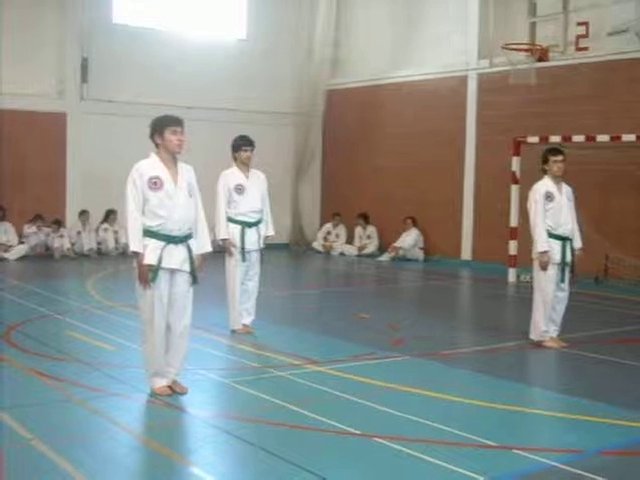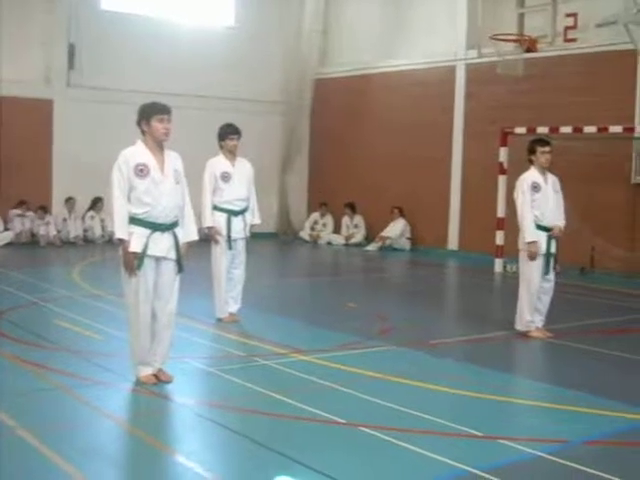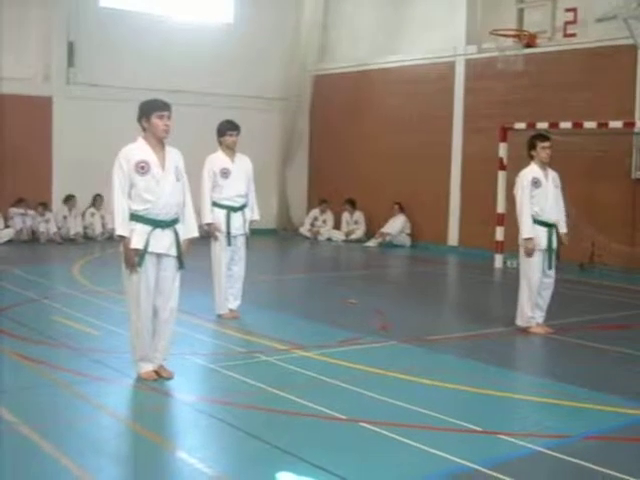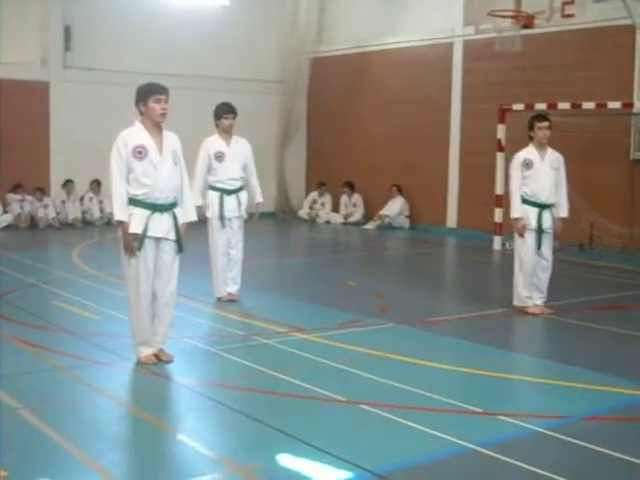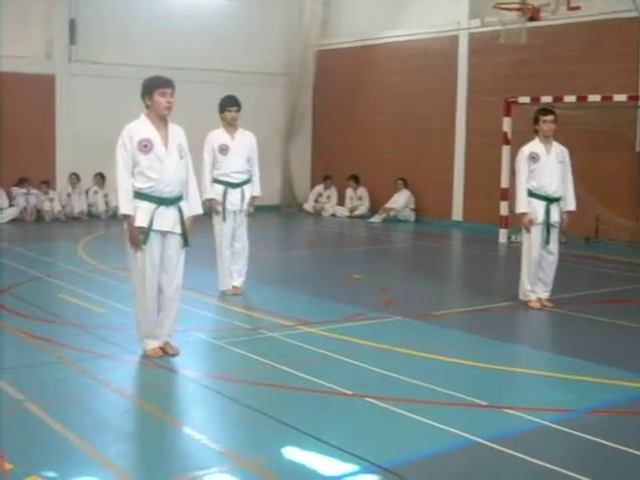
dt=0.5s
person 1, frame 1
left shoulder: (188, 171)
right shoulder: (142, 170)
left elbow: (197, 212)
right elbow: (134, 214)
left wrist: (199, 252)
right wrist: (140, 257)
left hip: (183, 252)
right hip: (155, 252)
left knee: (181, 318)
right knee: (156, 318)
left ankle: (172, 375)
right ankle: (158, 377)
person 1, frame 2
left shoulder: (175, 159)
right shoulder: (128, 157)
left elbow: (183, 200)
right elbow: (120, 201)
left wrist: (185, 240)
right wrist: (125, 244)
left hip: (169, 240)
right hip: (140, 239)
left knee: (166, 306)
right knee: (141, 306)
left ankle: (157, 362)
right ankle: (143, 365)
person 1, frame 3
left shoulder: (176, 156)
right shoulder: (129, 154)
left elbow: (184, 197)
right elbow: (120, 198)
left wrist: (186, 236)
right wrist: (125, 240)
left hip: (170, 236)
right hip: (141, 236)
left knee: (167, 303)
right knee: (142, 303)
left ankle: (158, 359)
right ankle: (144, 362)
person 1, frame 4
left shoulder: (173, 140)
right shoulder: (126, 139)
left elbow: (182, 181)
right elbow: (118, 183)
left wrist: (184, 220)
right wrist: (124, 225)
left hip: (169, 220)
right hip: (140, 220)
left knee: (166, 287)
right knee: (141, 287)
left ankle: (158, 343)
right ankle: (144, 346)
person 1, frame 5
left shoulder: (178, 133)
right shoulder: (132, 132)
left elbow: (188, 175)
right elbow: (124, 177)
left wrist: (190, 214)
right wrist: (130, 219)
left hip: (175, 214)
right hip: (145, 214)
left knee: (172, 281)
right knee: (147, 281)
left ankle: (164, 336)
right ankle: (150, 339)
person 2, frame 1
left shoulder: (567, 190)
right shoulder: (539, 189)
left elbow: (572, 220)
right elbow: (537, 221)
left wrist: (577, 244)
right wrist: (542, 250)
left hip: (564, 247)
right hip: (548, 246)
left knee: (561, 292)
right knee: (545, 292)
left ankle: (552, 333)
right ankle: (542, 334)
person 2, frame 2
left shoulder: (554, 180)
right shoulder: (526, 180)
left elbow: (559, 208)
right elbow: (524, 212)
left wrist: (560, 226)
right wrist: (531, 240)
left hip: (550, 238)
right hip: (534, 237)
left knee: (547, 283)
right knee: (531, 282)
left ankle: (538, 323)
right ankle: (527, 324)
person 2, frame 3
left shoulder: (553, 176)
right shoulder: (526, 175)
left elbow: (559, 205)
right elbow: (523, 208)
left wrist: (562, 230)
right wrist: (528, 237)
left hip: (550, 233)
right hip: (534, 233)
left knee: (547, 279)
right knee: (531, 278)
left ankle: (538, 319)
right ankle: (528, 320)
person 2, frame 4
left shoulder: (557, 158)
right shoulder: (521, 157)
left elbow: (561, 189)
right elbow: (515, 189)
left wrist: (560, 217)
right wrist: (518, 217)
left hip: (547, 214)
right hip: (528, 213)
left knee: (545, 260)
right knee: (526, 258)
left ankle: (538, 300)
right ankle: (525, 301)
person 2, frame 5
left shoulder: (562, 151)
right shoulder: (527, 151)
left elbow: (567, 181)
right elbow: (521, 183)
left wrist: (566, 210)
right wrist: (523, 212)
left hip: (554, 208)
right hip: (535, 207)
left knee: (551, 253)
right knee: (533, 252)
left ankle: (543, 293)
right ankle: (530, 294)
person 3, frame 1
left shoulder: (260, 177)
right shoulder: (227, 176)
left elbow: (265, 206)
right elbow: (221, 208)
left wrist: (267, 232)
right wrist: (224, 237)
left hip: (255, 233)
right hip: (236, 232)
left knee: (252, 279)
right knee: (236, 279)
left ankle: (247, 320)
right ankle: (237, 323)
person 3, frame 2
left shoulder: (246, 165)
right shoulder: (213, 164)
left elbow: (251, 194)
right elbow: (207, 195)
left wrist: (253, 220)
right wrist: (209, 225)
left hip: (240, 221)
right hip: (222, 220)
left knee: (238, 267)
right knee: (222, 267)
left ankle: (233, 308)
right ankle: (223, 311)
person 3, frame 3
left shoulder: (245, 161)
right shoulder: (212, 160)
left elbow: (251, 190)
right elbow: (206, 192)
left wrist: (252, 217)
right wrist: (208, 221)
left hip: (240, 216)
right hip: (221, 216)
left knee: (238, 263)
right knee: (222, 263)
left ankle: (233, 304)
right ankle: (223, 307)
person 3, frame 4
left shoulder: (243, 144)
right shoulder: (208, 144)
left elbow: (251, 174)
right elbow: (200, 174)
left wrist: (257, 199)
right wrist: (198, 202)
left hip: (237, 200)
right hip: (217, 199)
left knee: (236, 247)
right knee: (219, 247)
left ankle: (232, 289)
right ankle: (222, 290)
person 3, frame 5
left shoulder: (249, 137)
right shoulder: (213, 137)
left elbow: (254, 167)
right elbow: (207, 168)
left wrist: (254, 195)
right wrist: (209, 197)
left hip: (243, 193)
right hip: (222, 193)
left knee: (241, 240)
right knee: (224, 240)
left ankle: (237, 281)
right ankle: (226, 283)
